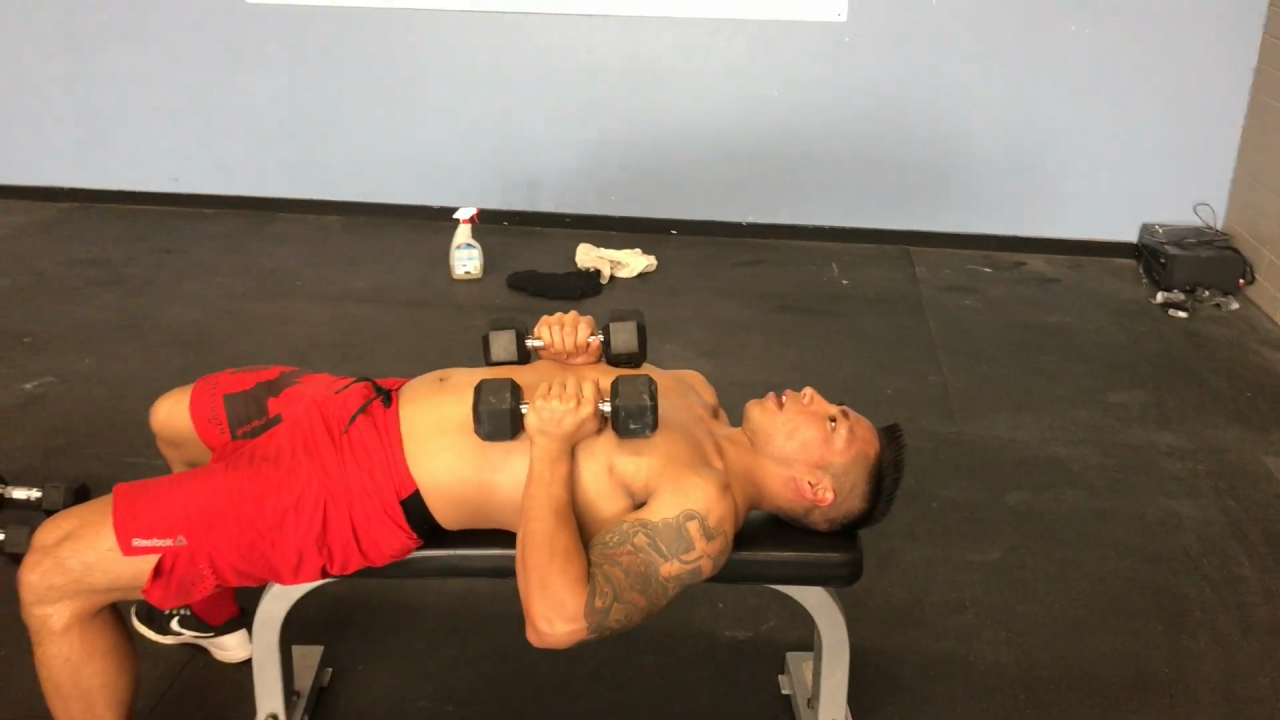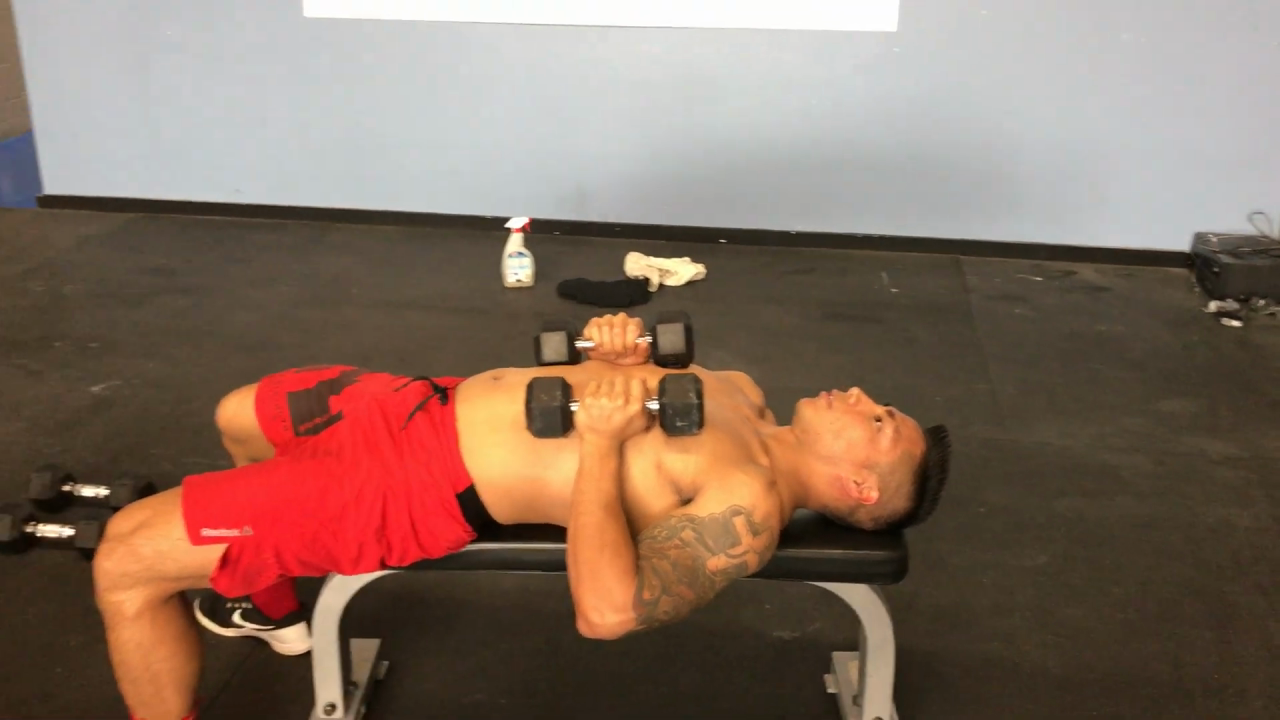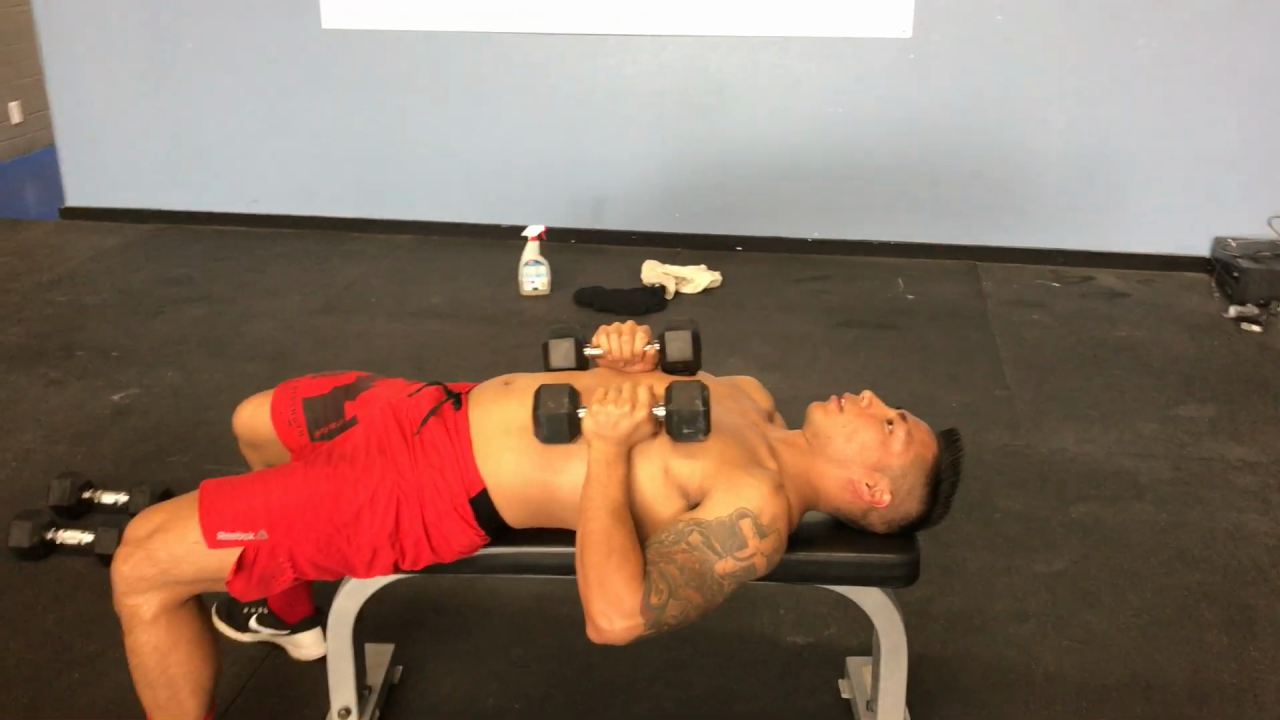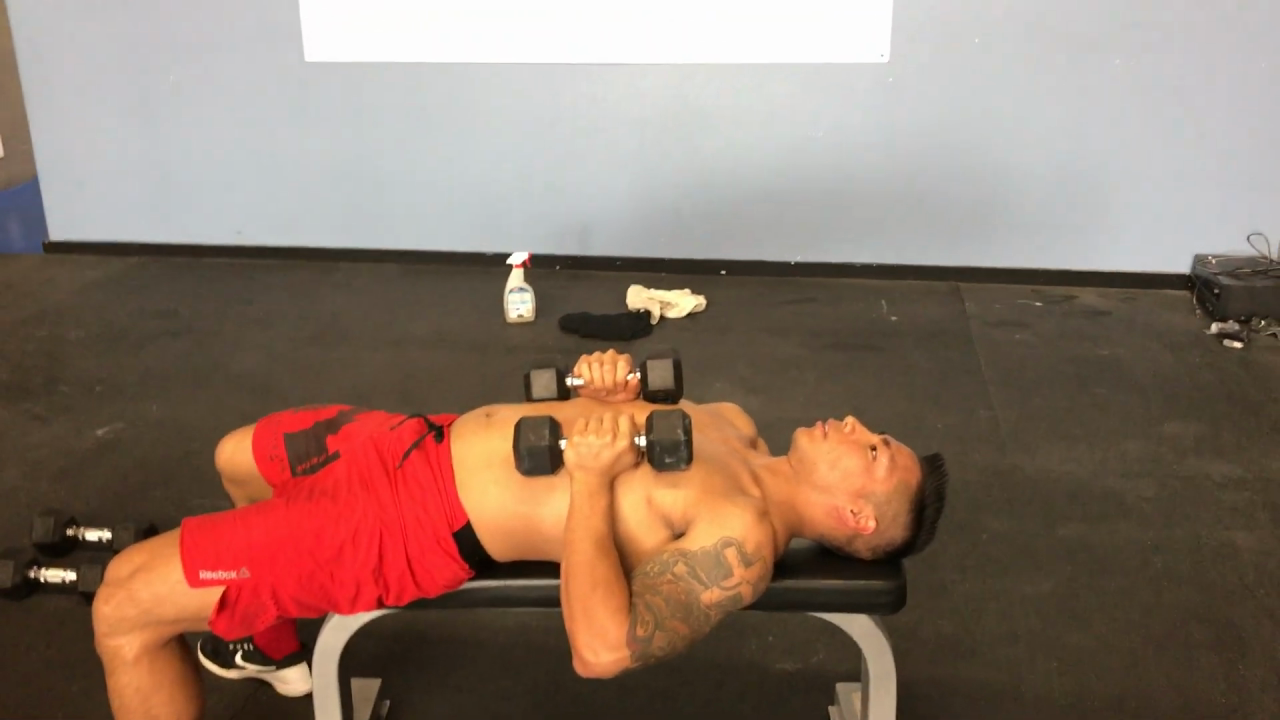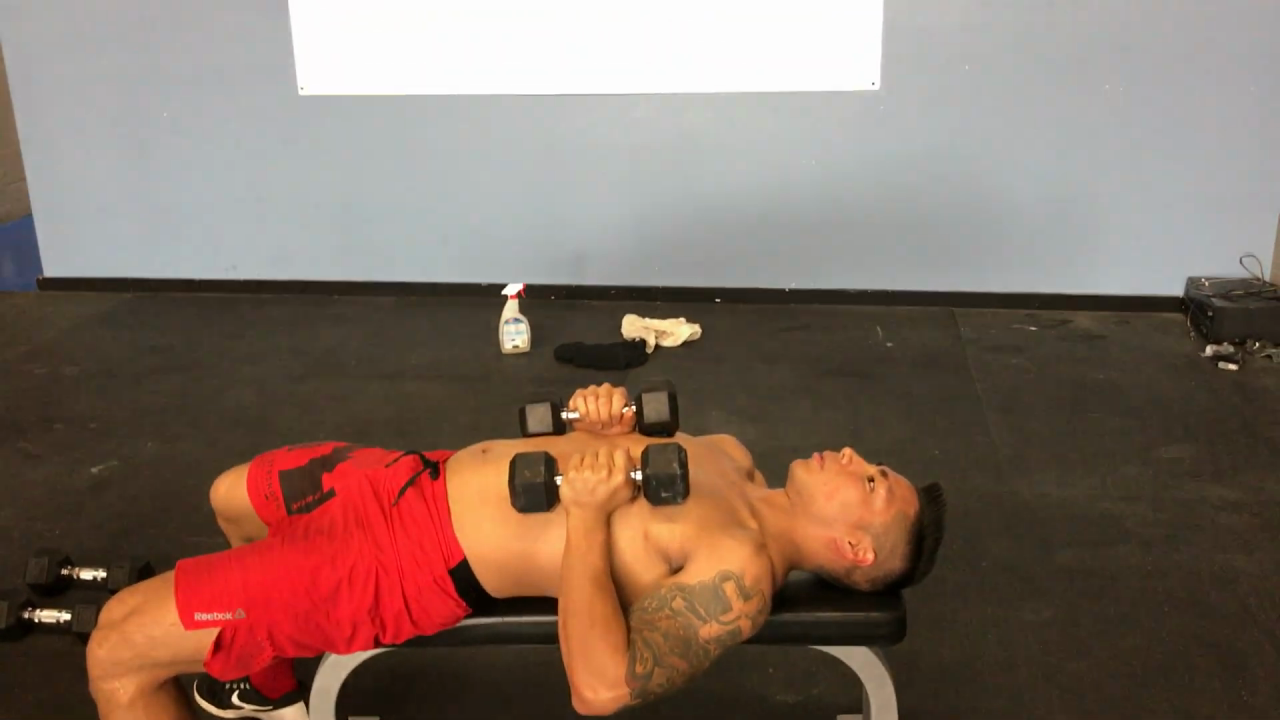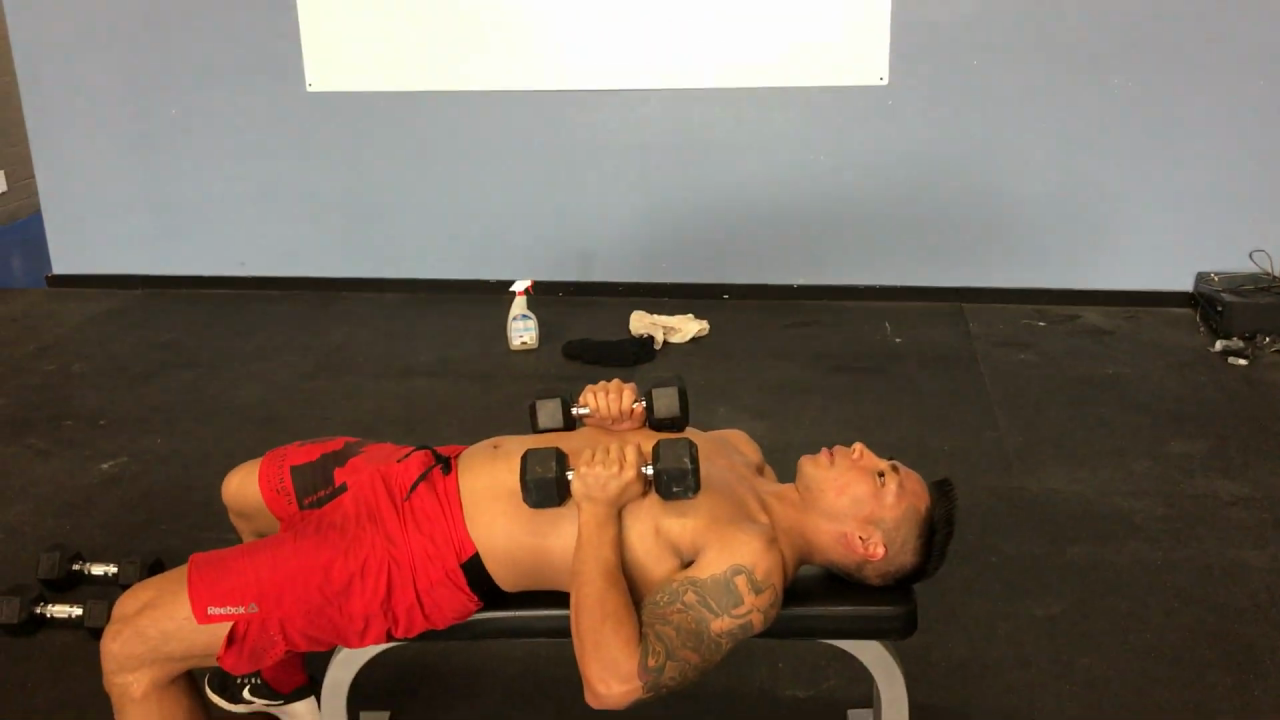
dt=0.4s
person 1, frame 1
left shoulder: (703, 513)
right shoulder: (694, 393)
left elbow: (555, 618)
right elbow: (595, 386)
left wrist: (551, 445)
right wrist: (567, 347)
left hip: (366, 490)
left knee: (52, 571)
right knee: (174, 420)
right ankle: (210, 611)
person 1, frame 2
left shoulder: (748, 510)
right shoulder: (743, 394)
left elbow: (605, 610)
left wrist: (601, 441)
right wrist: (615, 350)
left hip: (422, 484)
left knee: (126, 560)
right knee: (239, 417)
right ankle: (269, 605)
person 1, frame 3
left shoulder: (758, 513)
right shoulder: (752, 399)
left elbow: (614, 615)
left wrist: (609, 446)
right wrist: (626, 355)
left hip: (436, 490)
left knee: (143, 562)
right knee: (255, 422)
right ankle: (285, 610)
person 1, frame 4
left shoulder: (742, 540)
right shoulder: (734, 426)
left elbow: (600, 649)
left wrist: (592, 476)
right wrist: (608, 387)
left hip: (420, 523)
left knee: (124, 602)
right knee: (237, 458)
right ankle: (273, 647)
person 1, frame 5
left shoulder: (740, 574)
right shoulder: (732, 458)
left wrist: (588, 513)
right wrist: (601, 424)
left hip: (417, 560)
left knee: (118, 644)
right knee: (233, 496)
person 1, frame 6
left shoulder: (751, 569)
right shoulder: (742, 454)
left wrist: (599, 508)
right wrist: (613, 418)
left hip: (425, 554)
left knee: (133, 638)
right knee: (245, 492)
